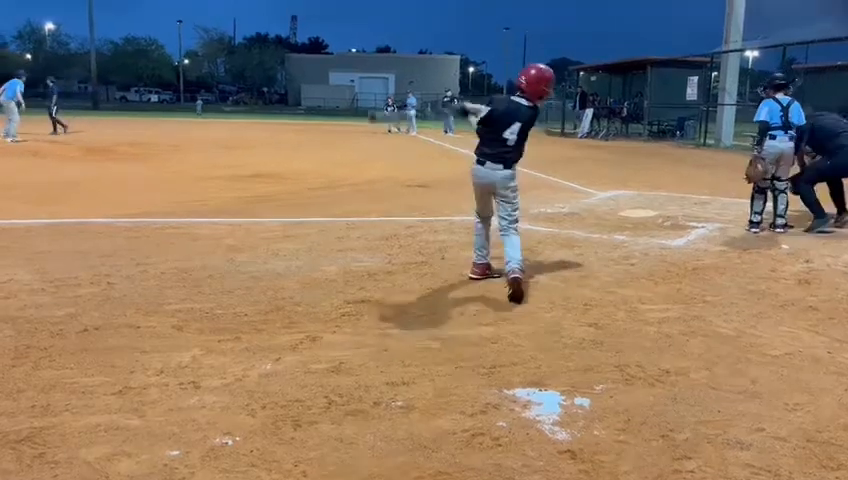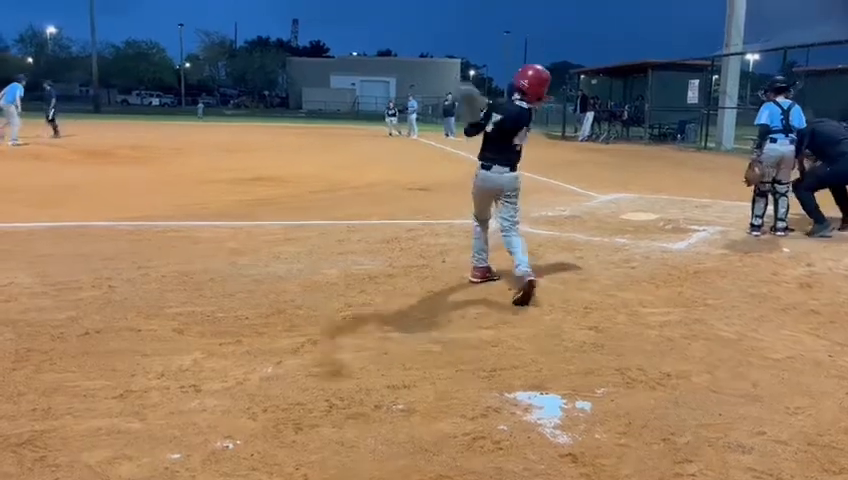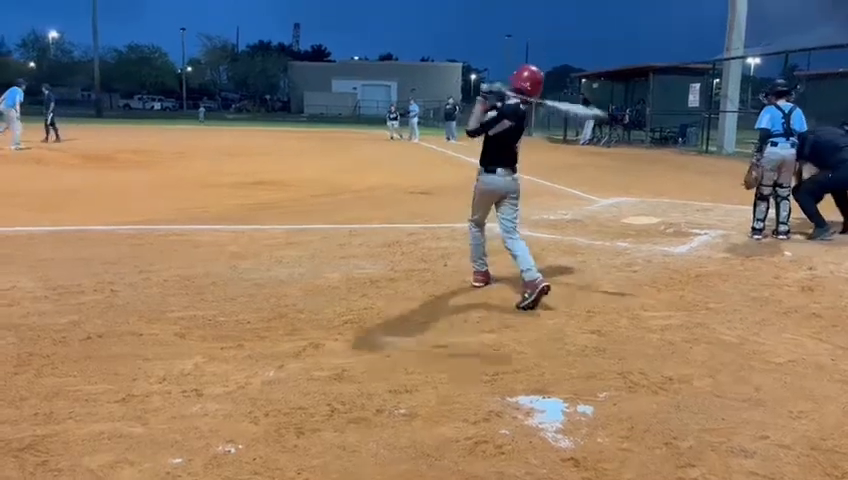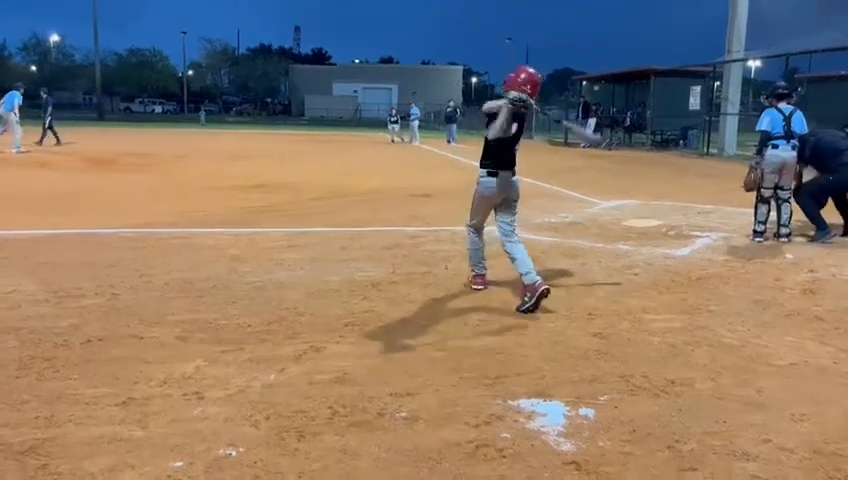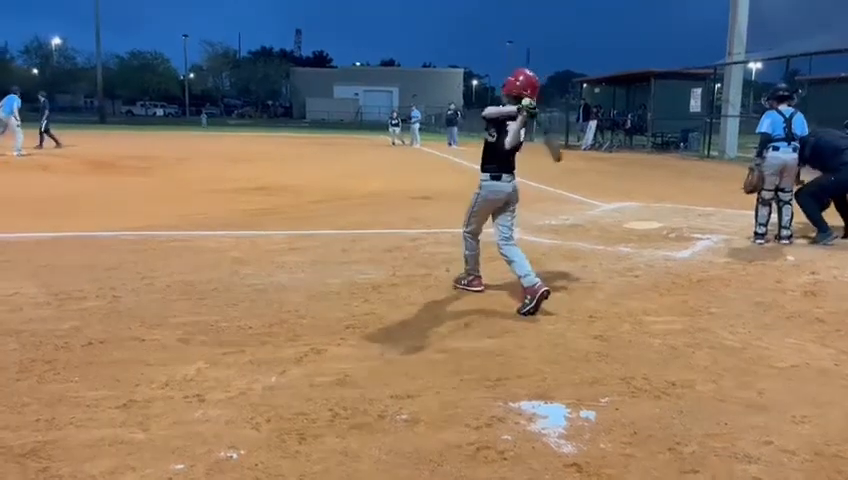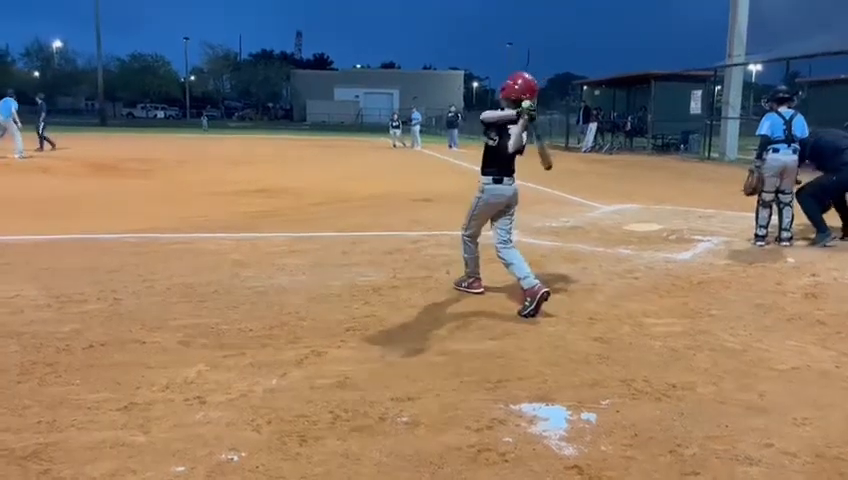
dt=0.1s
person 1, frame 1
left shoulder: (498, 102)
right shoulder: (532, 113)
left elbow: (481, 128)
left wrist: (469, 110)
right wrist: (474, 109)
left hip: (481, 169)
right hip: (505, 174)
left knee: (483, 217)
right knee: (509, 227)
left ankle: (480, 265)
right ankle: (514, 269)
person 1, frame 2
left shoulder: (504, 110)
right shoulder: (527, 112)
left elbow: (471, 131)
left hip: (486, 172)
right hip: (510, 176)
left knee: (480, 219)
right knee: (510, 229)
left ankle: (480, 268)
right ankle: (524, 273)
person 1, frame 3
left shoulder: (508, 112)
right shoulder: (521, 109)
left elbow: (473, 130)
right elbow: (497, 104)
left wrist: (481, 101)
left hip: (488, 177)
right hip: (509, 179)
left knee: (476, 223)
right knee: (511, 233)
left ankle: (480, 272)
right ankle: (533, 279)
person 1, frame 4
left shoulder: (515, 115)
right shoulder: (503, 107)
left elbow: (494, 136)
right elbow: (487, 107)
left wrist: (508, 106)
right wrist: (509, 103)
left hip: (491, 180)
right hip: (509, 181)
left knee: (475, 227)
right knee: (509, 236)
left ankle: (479, 274)
right ankle: (533, 282)
person 1, frame 5
left shoulder: (515, 117)
right shoulder: (500, 113)
left elbow: (510, 147)
right elbow: (487, 113)
left wrist: (521, 116)
right wrist: (516, 109)
left hip: (492, 184)
right hip: (507, 184)
left knee: (471, 232)
right knee: (506, 240)
left ankle: (472, 278)
right ankle: (532, 285)
person 1, frame 6
left shoulder: (517, 121)
right shoulder: (505, 116)
left elbow: (513, 149)
right elbow: (484, 116)
left wrist: (521, 119)
right wrist: (513, 113)
left hip: (492, 187)
right hip: (508, 188)
left knee: (469, 234)
right knee: (504, 243)
left ankle: (472, 279)
right ankle: (532, 286)
person 2, frame 1
left shoulder: (767, 103)
right shoulder: (795, 104)
left elbow: (763, 127)
left wrist: (757, 147)
right wrist: (796, 151)
left hip: (770, 144)
right hip: (789, 145)
left knee: (761, 184)
right knee: (781, 185)
left ankle: (755, 222)
right ankle: (780, 222)
person 2, frame 2
left shoulder: (768, 106)
right shoulder: (795, 108)
left elbow: (763, 129)
left wrist: (757, 151)
right wrist: (797, 154)
left hip: (771, 147)
right hip: (789, 148)
left knee: (762, 187)
right knee: (782, 188)
left ankle: (756, 225)
right ankle: (781, 226)
person 2, frame 3
left shoulder: (769, 109)
right shoulder: (797, 111)
left elbow: (764, 134)
left wrist: (757, 154)
right wrist: (798, 158)
left hip: (772, 150)
right hip: (790, 152)
left knee: (763, 190)
right knee: (784, 192)
left ankle: (758, 229)
right ankle: (782, 229)
person 2, frame 4
left shoulder: (769, 112)
right shoulder: (797, 113)
left elbow: (764, 135)
left wrist: (757, 156)
right wrist: (799, 161)
left hip: (772, 153)
right hip: (791, 154)
left knee: (765, 193)
right knee: (785, 194)
left ankle: (759, 232)
right ankle: (784, 232)
person 2, frame 5
left shoulder: (770, 114)
right shoulder: (798, 115)
left elbow: (764, 138)
left wrist: (758, 158)
right wrist: (800, 162)
left hip: (773, 155)
right hip: (792, 156)
left knee: (766, 195)
right knee: (786, 196)
left ankle: (760, 234)
right ankle: (785, 234)
person 2, frame 6
left shoulder: (770, 116)
right shoulder: (798, 117)
left elbow: (764, 139)
left wrist: (757, 159)
right wrist: (799, 163)
left hip: (773, 157)
right hip: (792, 158)
left knee: (766, 197)
right knee: (786, 198)
left ankle: (761, 235)
right ankle: (785, 236)
